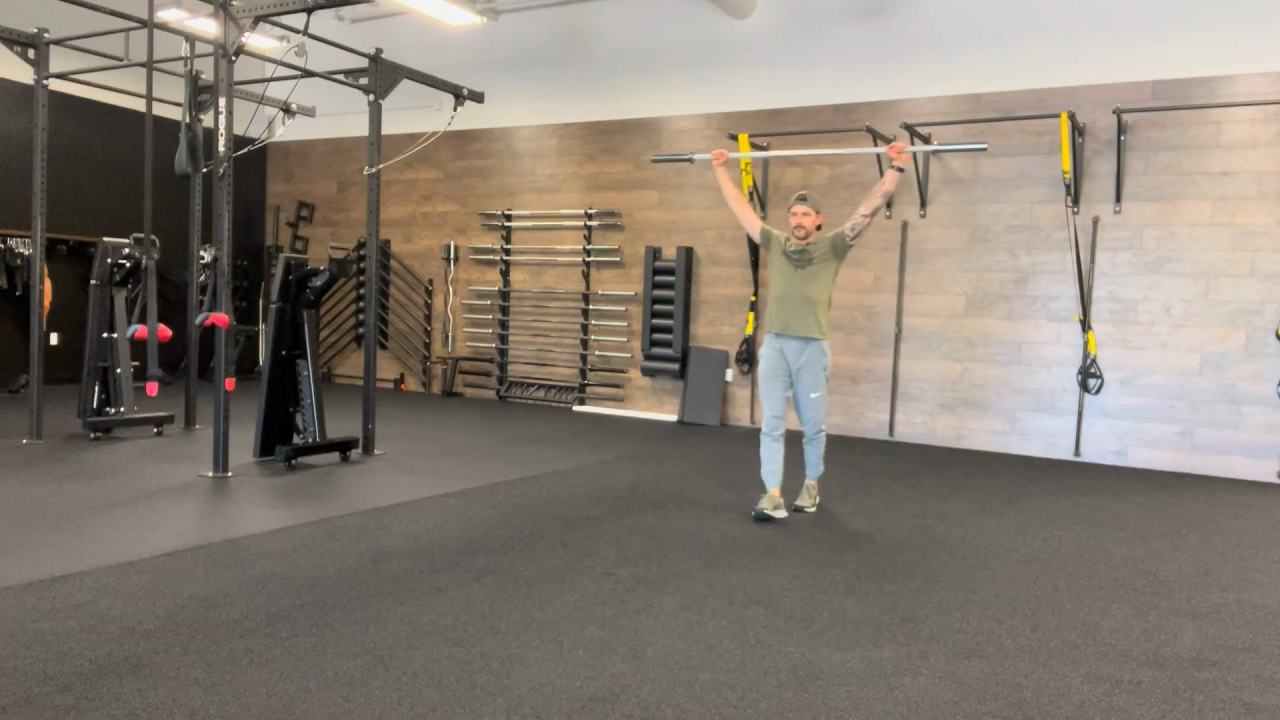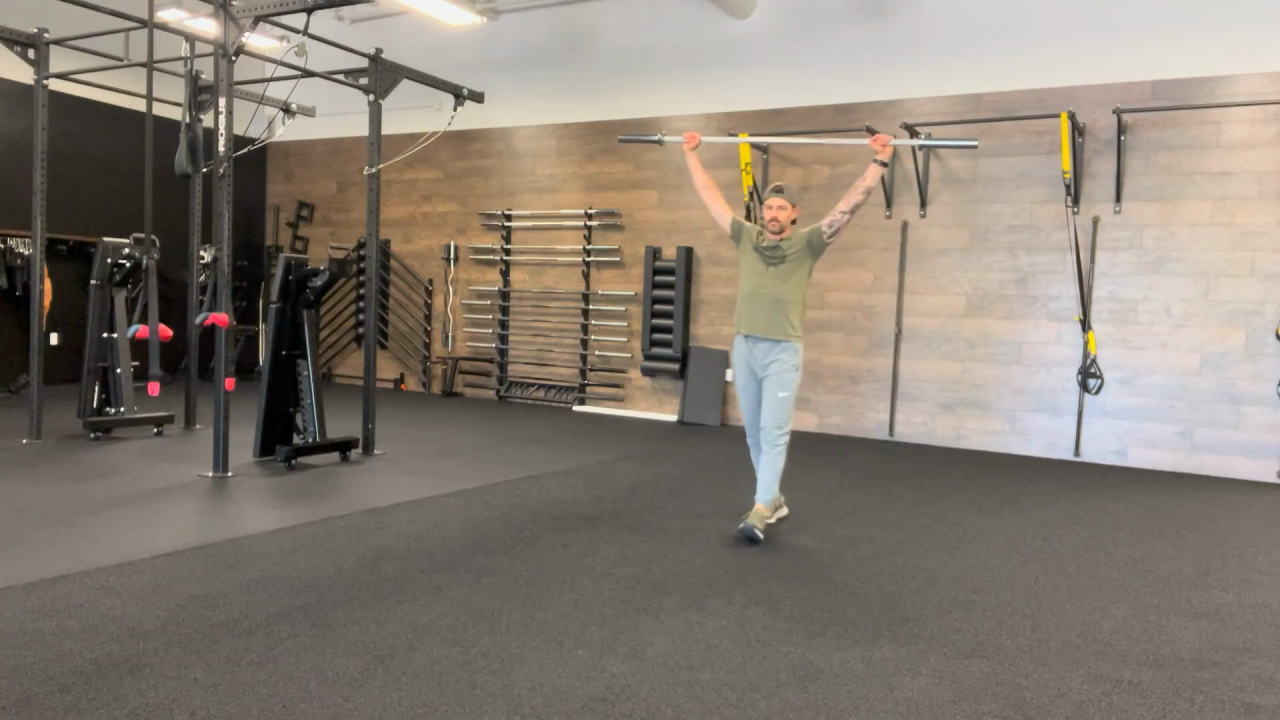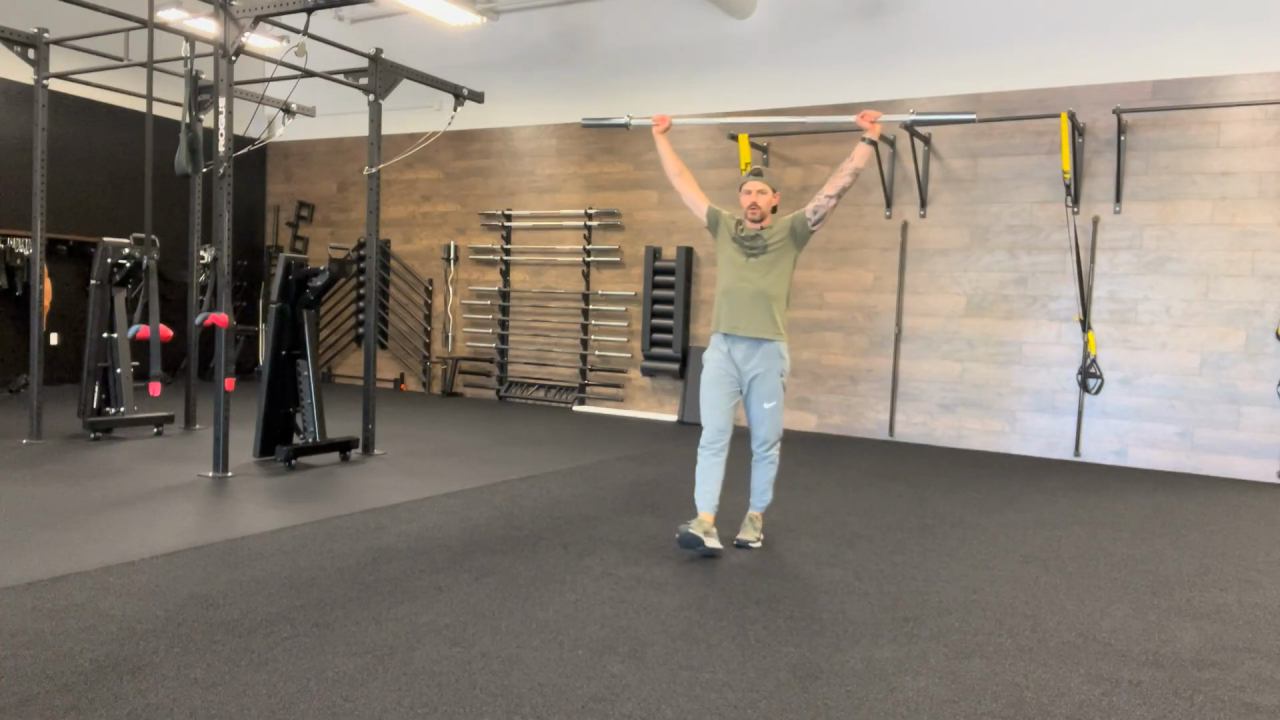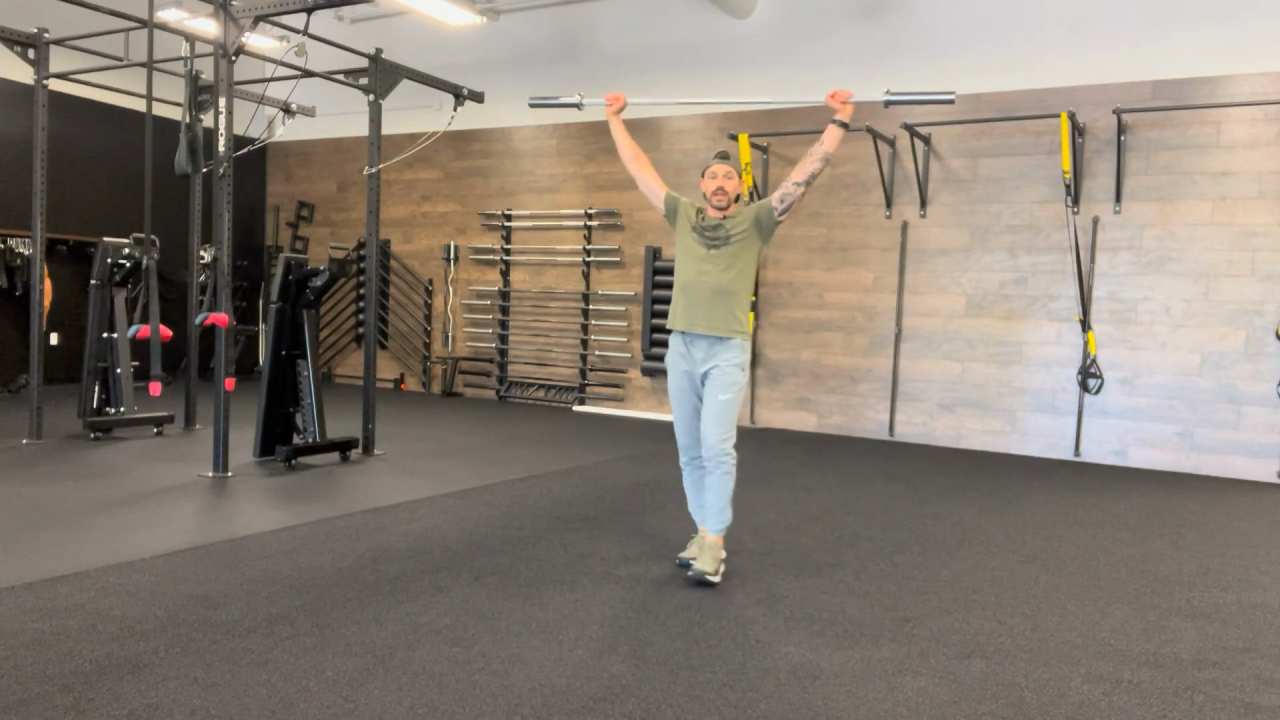
dt=0.7s
person 1, frame 1
left shoulder: (832, 246)
right shoulder: (774, 243)
left elbow: (870, 208)
right elbow: (740, 207)
left wrist: (896, 166)
right wrist: (721, 168)
left hip: (811, 347)
right hip: (773, 345)
left knee: (813, 426)
right knee: (772, 424)
left ankle: (811, 484)
right ankle: (773, 495)
person 1, frame 2
left shoulder: (808, 242)
right shoulder: (746, 236)
left elbow: (850, 204)
right elbow: (710, 196)
left wrist: (880, 160)
right wrist: (691, 153)
left hip: (783, 350)
right hip: (745, 346)
left knee: (773, 433)
right knee: (755, 433)
left ankle: (759, 511)
right ankle: (774, 499)
person 1, frame 3
left shoulder: (791, 231)
right shoulder: (723, 226)
left elbow: (836, 187)
right elbow: (682, 182)
left wrist: (868, 138)
right wrist: (661, 136)
left hip: (767, 350)
right hip: (721, 347)
left knee: (765, 443)
right knee: (713, 437)
left ankle: (755, 517)
right ankle: (705, 523)
person 1, frame 4
left shoulder: (755, 220)
right shoulder: (682, 215)
left elbow: (805, 173)
right elbow: (639, 168)
left wrist: (839, 121)
right wrist: (615, 118)
left hip: (727, 349)
right hip: (681, 347)
left knee: (716, 445)
right knee: (691, 451)
left ankle: (714, 542)
right ankle: (704, 533)
